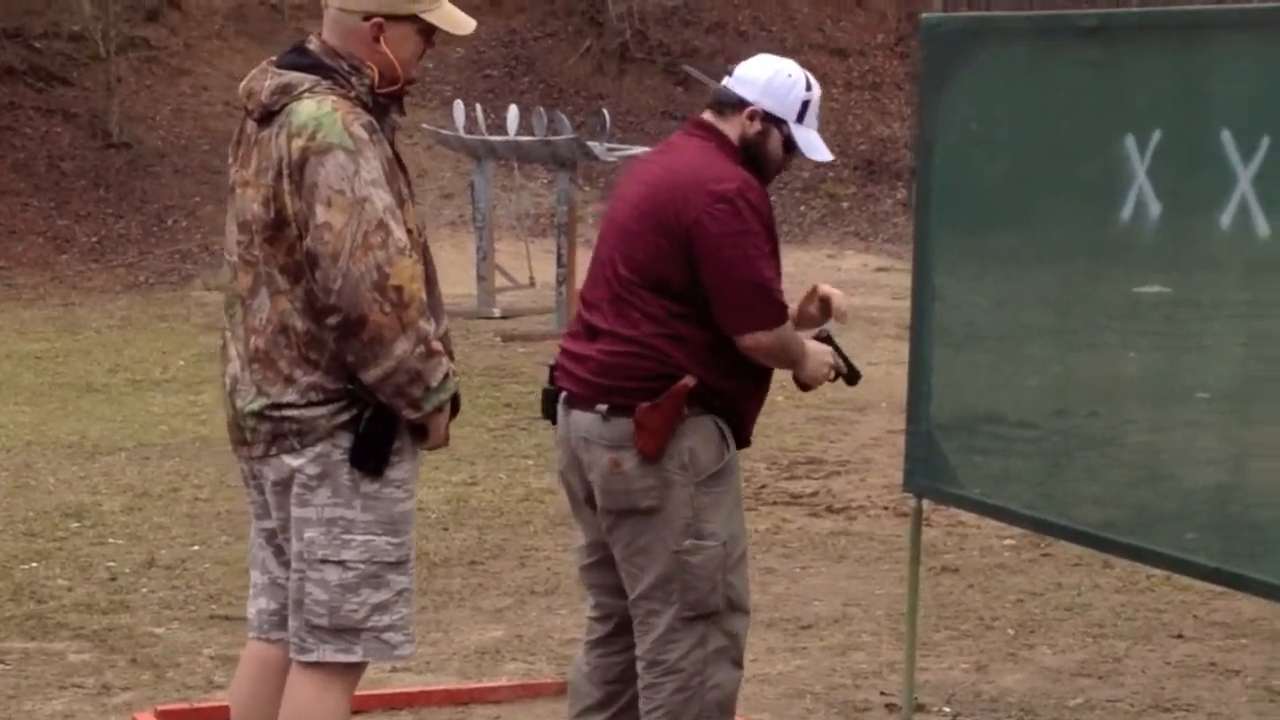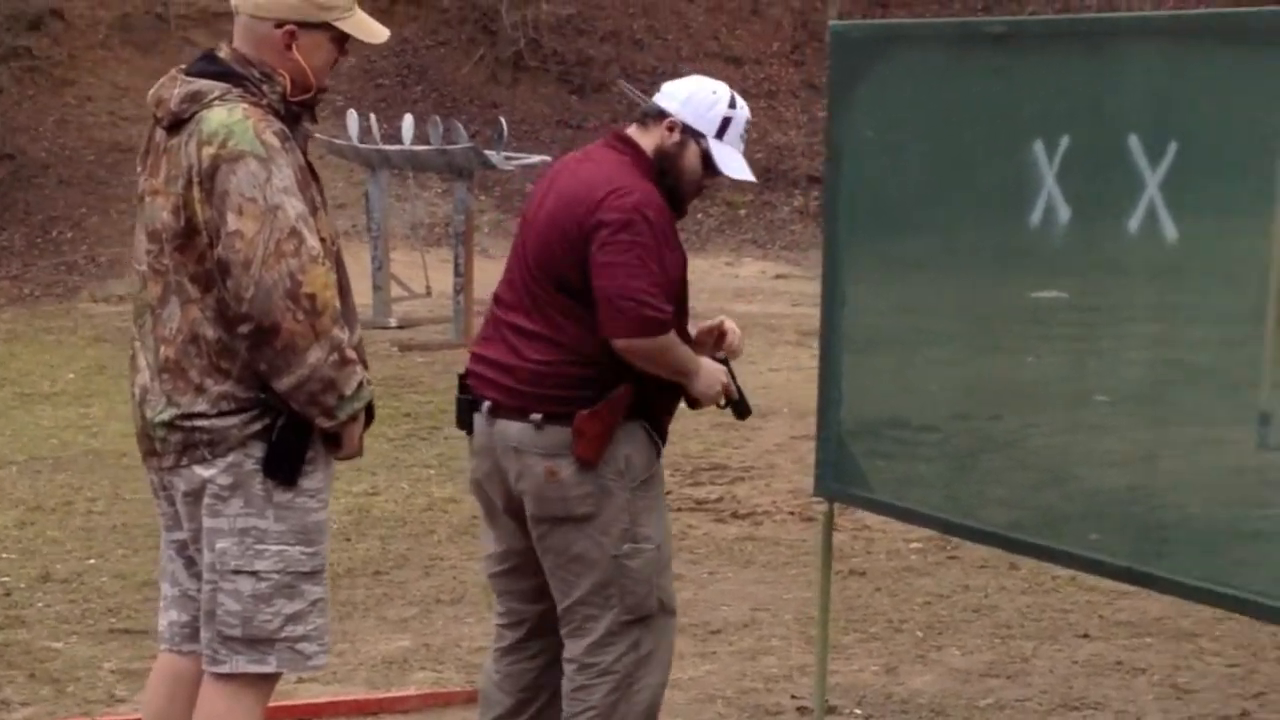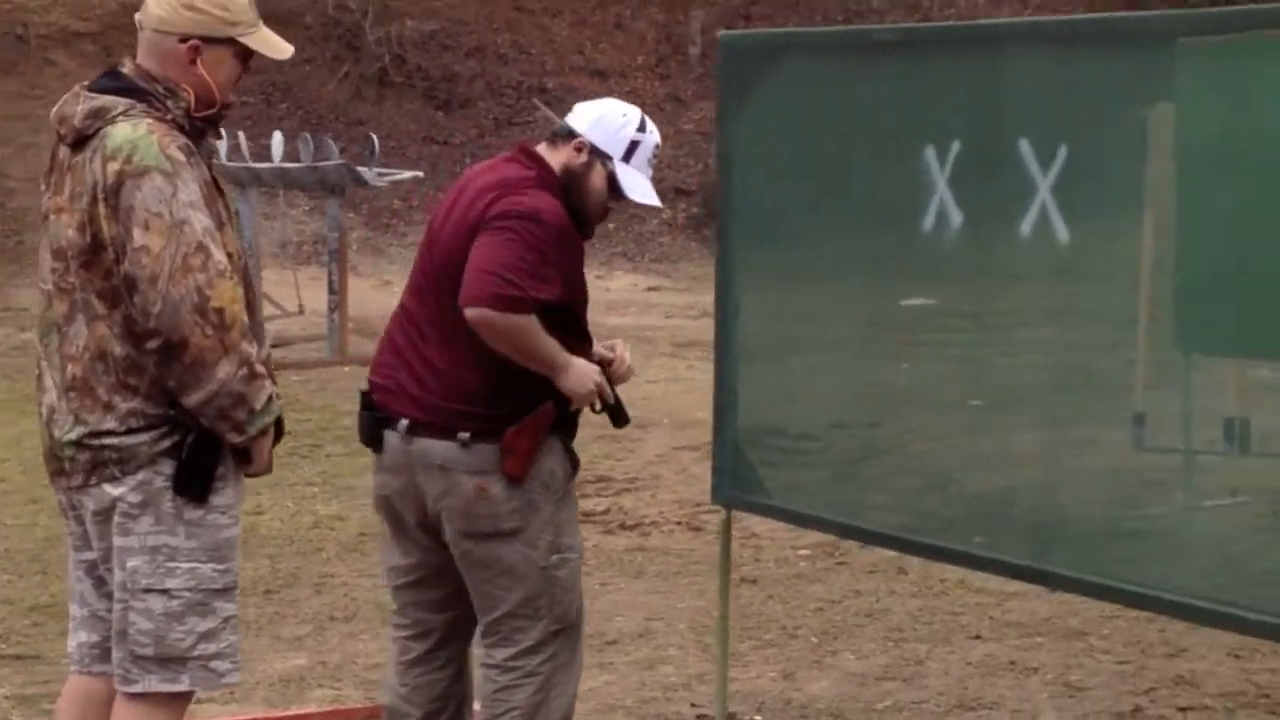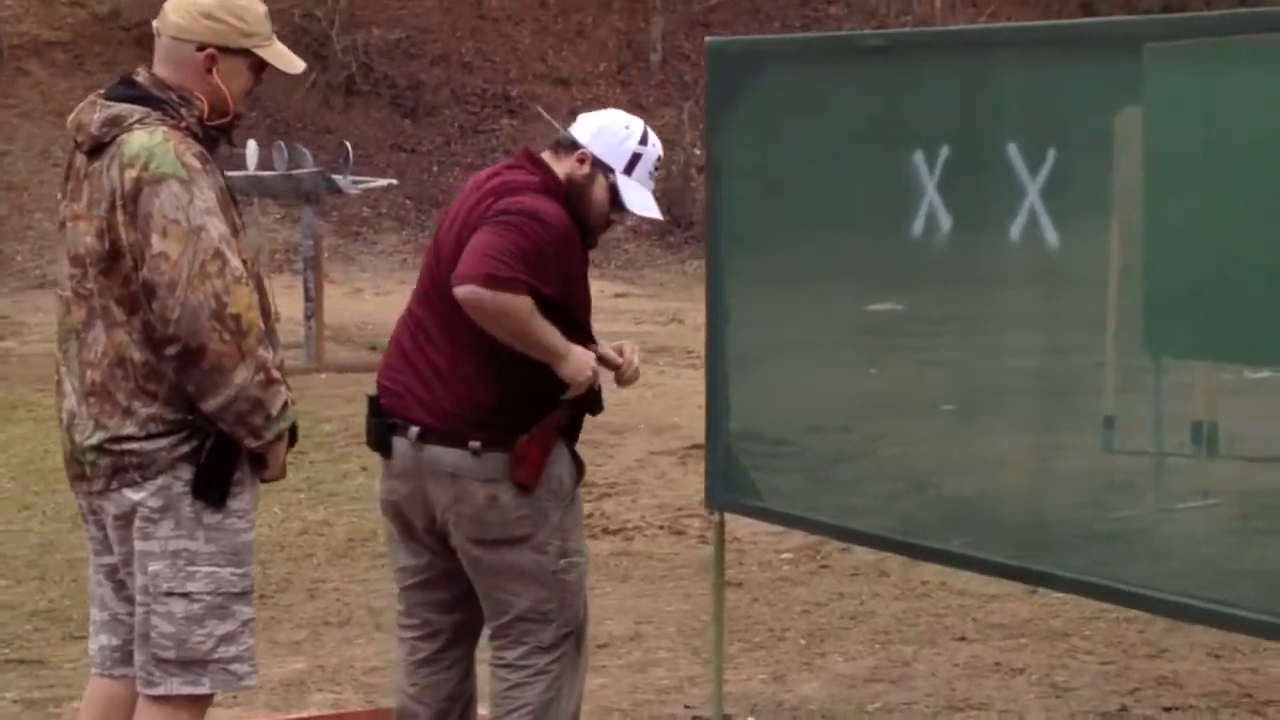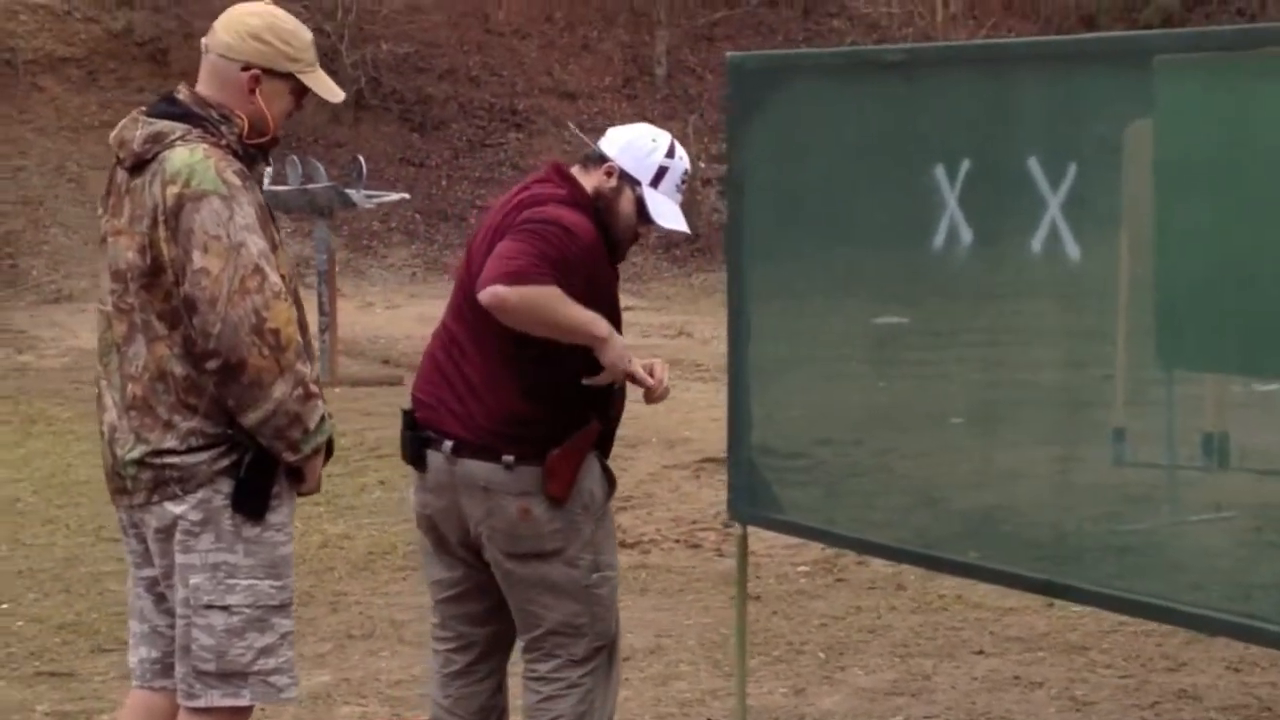
dt=0.2s
person 1, frame 1
left shoulder: (273, 113)
right shoulder: (333, 128)
right elbow: (369, 289)
right wrist: (429, 393)
left hip: (276, 406)
right hip: (340, 424)
left knee: (277, 630)
right knee: (330, 649)
person 1, frame 2
left shoulder: (183, 121)
right shoulder: (245, 135)
right elbow: (281, 298)
right wrist: (343, 402)
left hip: (184, 418)
right hip: (251, 435)
left knee: (189, 642)
right knee: (244, 660)
person 1, frame 3
left shoulder: (85, 137)
right shoulder: (149, 151)
right elbow: (189, 314)
right wrist: (253, 416)
left hip: (92, 437)
right hip: (159, 452)
left knee: (99, 661)
person 1, frame 4
left shoulder: (102, 145)
right shoulder: (164, 158)
right elbow: (206, 319)
right wrist: (268, 421)
left hip: (110, 443)
right hip: (177, 458)
left knee: (120, 662)
person 1, frame 5
left shoulder: (143, 165)
right shoulder: (205, 176)
right elbow: (245, 334)
right wrist: (305, 437)
left hip: (150, 455)
right hip: (215, 472)
person 2, frame 1
left shoulder: (663, 164)
right shoulder: (725, 188)
right elbow: (755, 334)
left wrist: (795, 314)
right wrist: (803, 356)
left hip: (590, 417)
right hip: (658, 435)
left knee: (618, 617)
right knee: (692, 628)
person 2, frame 2
left shoulder: (582, 169)
right shoulder: (631, 200)
right elbow: (635, 333)
left wrist: (689, 337)
right wrist: (695, 371)
left hip: (501, 424)
right hip: (577, 441)
left knee: (526, 623)
right knee: (619, 632)
person 2, frame 3
left shoulder: (493, 180)
right shoulder: (533, 210)
right elbow: (489, 308)
left wrist: (585, 354)
right wrist: (565, 369)
left hip: (404, 440)
right hip: (487, 453)
left knee: (426, 633)
right knee: (531, 641)
person 2, frame 4
left shoulder: (501, 186)
right shoulder: (537, 213)
right elbow: (481, 291)
left wrist: (591, 352)
right wrist: (563, 354)
left hip: (411, 444)
right hip: (492, 458)
left knee: (432, 634)
right knee: (539, 643)
person 2, frame 5
left shoulder: (535, 201)
right shoulder: (564, 224)
right elbow: (504, 292)
left wrist: (623, 366)
right wrist: (603, 334)
left hip: (443, 458)
right hip: (525, 472)
left knee: (466, 647)
right knee: (570, 654)
